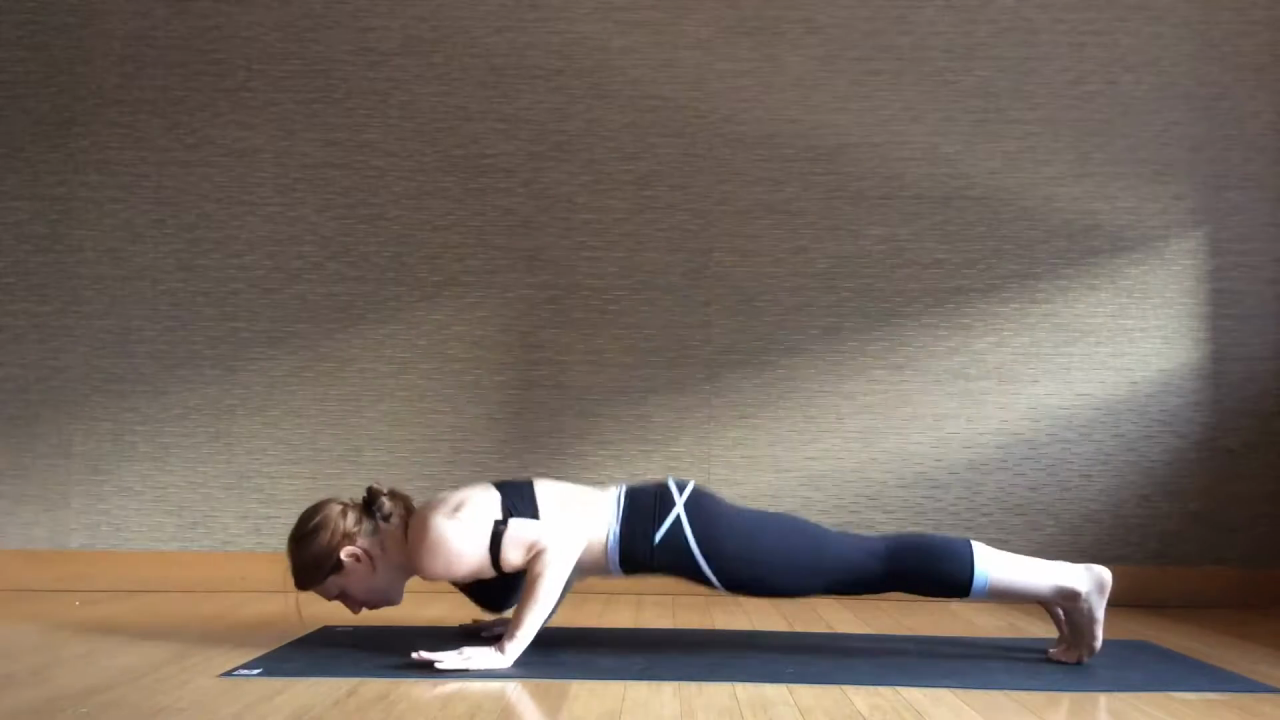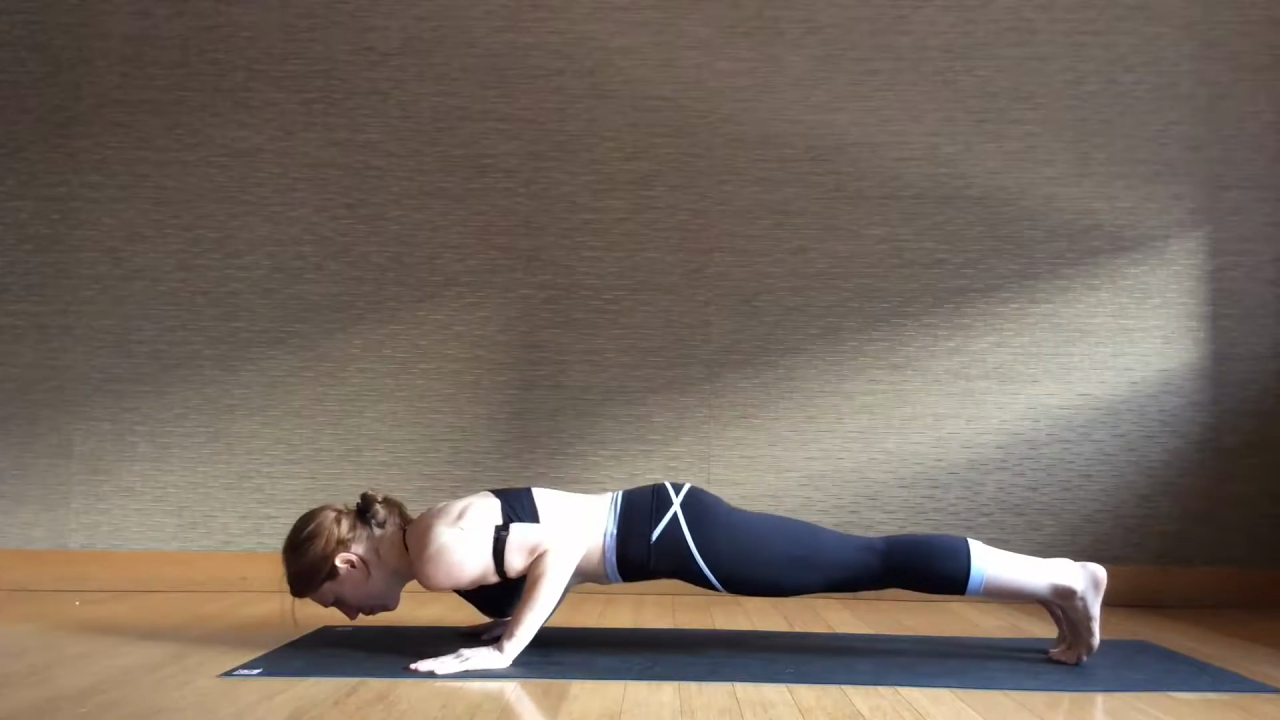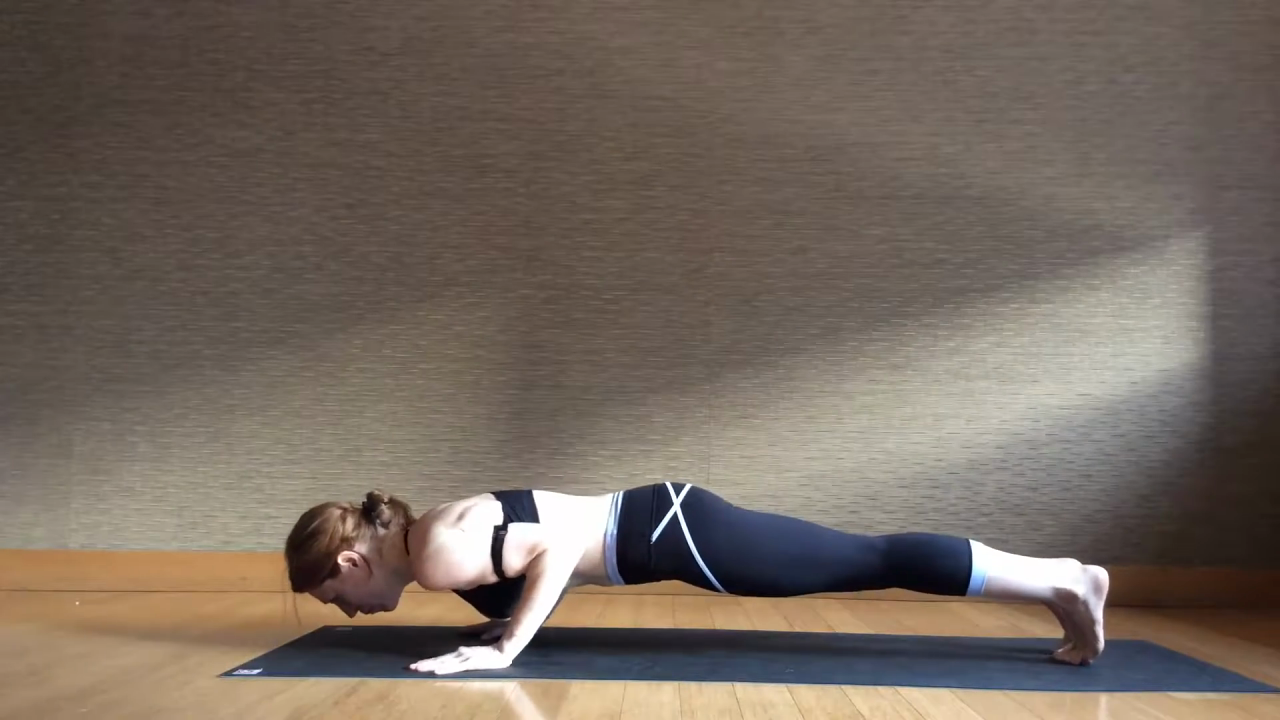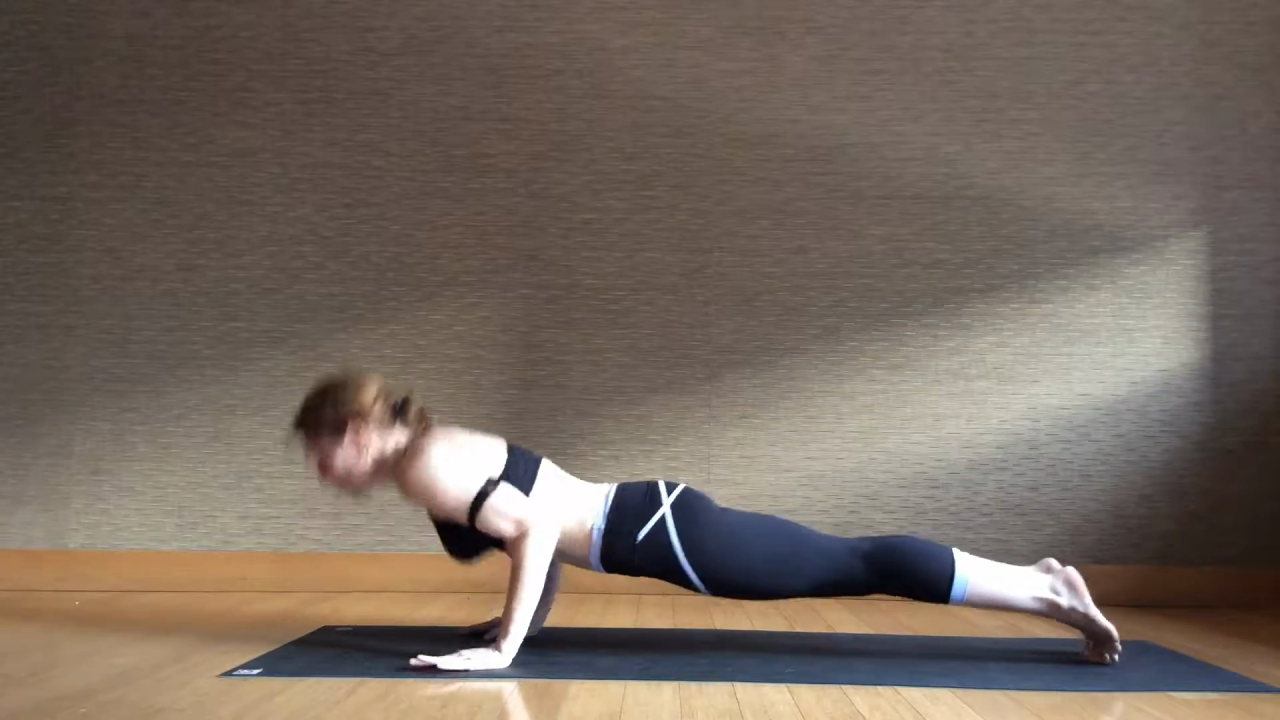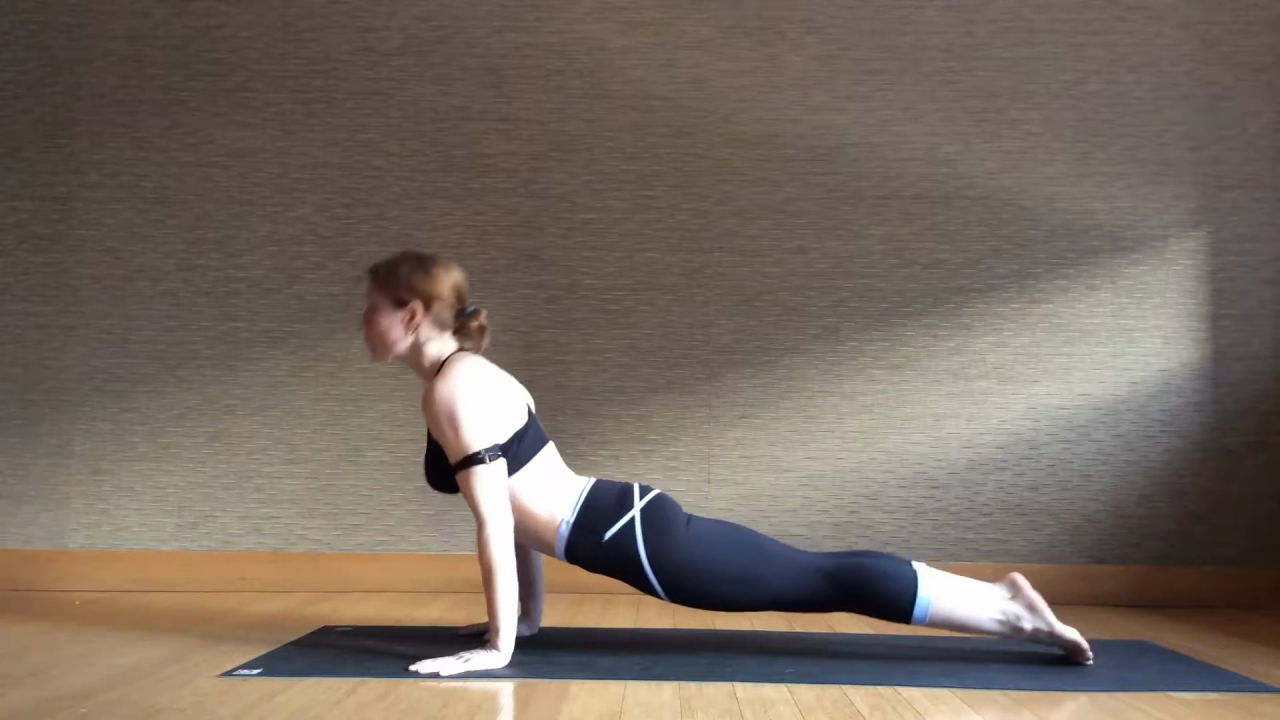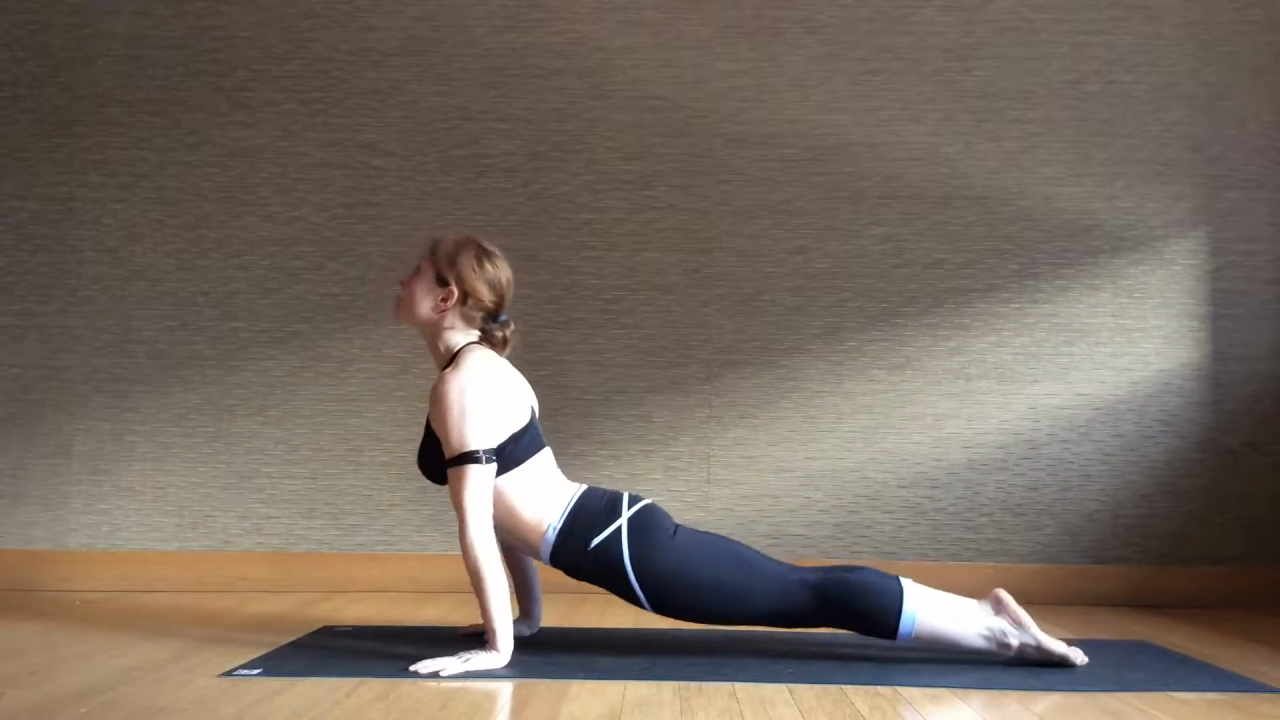
dt=0.3s
person 1, frame 1
left shoulder: (434, 547)
right shoulder: (440, 520)
left elbow: (552, 549)
left wrist: (507, 648)
right wrist: (518, 617)
left hip: (670, 532)
right hip: (664, 519)
left knee: (871, 564)
right knee: (863, 562)
left ankle: (1065, 580)
right ankle: (1060, 579)
person 1, frame 2
left shoulder: (435, 557)
right shoulder: (437, 526)
left elbow: (555, 549)
left wrist: (504, 649)
right wrist: (512, 616)
left hip: (669, 534)
right hip: (661, 520)
left knee: (866, 562)
right knee: (861, 561)
left ankle: (1061, 578)
right ankle: (1060, 575)
person 1, frame 3
left shoulder: (432, 555)
right shoulder: (435, 527)
left elbow: (551, 553)
left wrist: (504, 647)
right wrist: (517, 616)
left hip: (675, 534)
right hip: (665, 521)
left knee: (870, 562)
right knee: (865, 563)
left ankle: (1062, 583)
right ankle: (1062, 578)
person 1, frame 4
left shoulder: (424, 468)
right shoulder: (443, 446)
left elbow: (535, 527)
left wrist: (504, 644)
right wrist: (522, 617)
left hip: (664, 535)
right hip: (660, 519)
left knee: (861, 565)
right knee: (856, 566)
left ankle: (1044, 592)
right ankle: (1039, 581)
person 1, frame 5
left shoulder: (450, 388)
right shoulder: (471, 372)
left elbow: (492, 519)
right elbow: (511, 503)
left wrist: (499, 645)
right wrist: (525, 615)
left hip: (631, 538)
right hip: (629, 522)
left knee: (822, 582)
right knee: (818, 579)
left ankle: (1008, 614)
right ankle: (1001, 601)
person 1, frame 6
left shoulder: (460, 383)
right shoulder: (485, 367)
left elbow: (475, 522)
right elbow: (511, 504)
left wrist: (498, 646)
right wrist: (526, 614)
left hip: (621, 548)
right hip: (621, 526)
left knee: (809, 598)
right knee: (806, 592)
left ankle: (999, 633)
right ankle: (987, 615)
